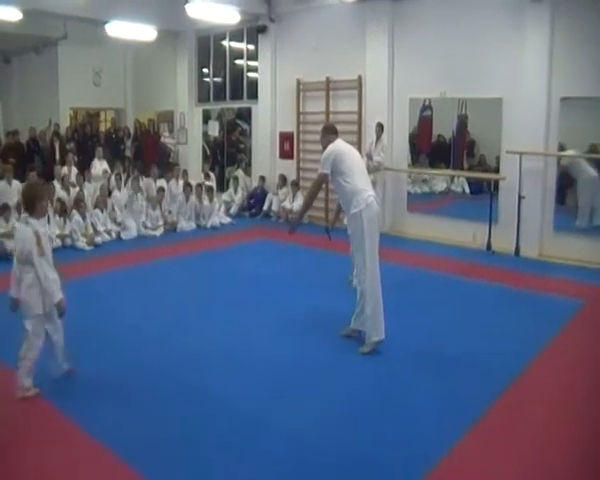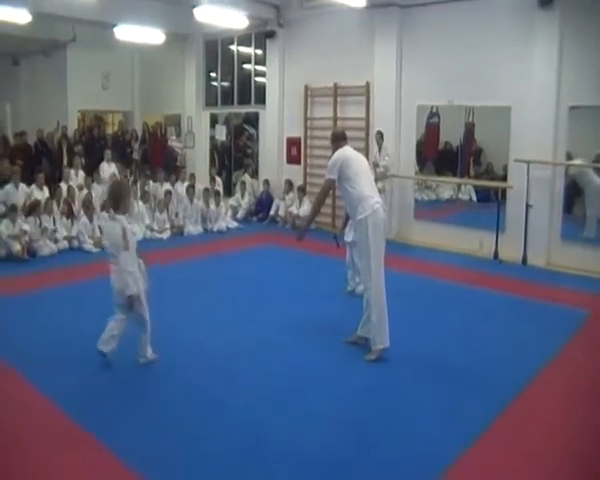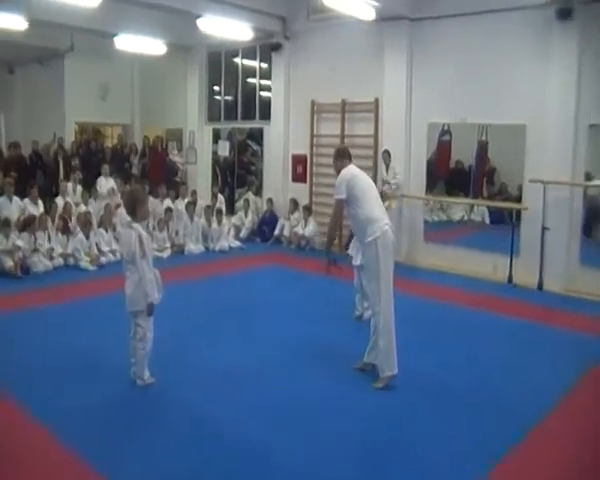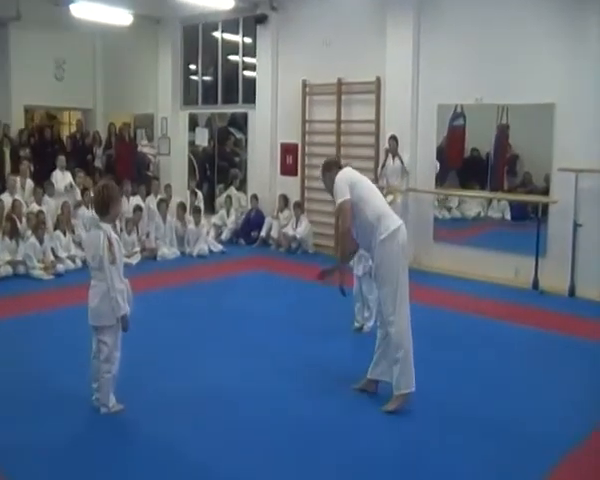
dt=0.7s
person 1, frame 1
left shoulder: (331, 151)
right shoulder: (347, 149)
left elbow: (315, 188)
left wrist: (298, 216)
left hip: (362, 210)
right hip: (364, 208)
left knee: (368, 271)
right knee: (362, 271)
left ankle: (374, 334)
right ankle: (359, 325)
person 1, frame 2
left shoulder: (338, 157)
right shoulder: (357, 156)
left elbow: (323, 194)
left wrist: (306, 224)
left hip: (368, 217)
right hip: (371, 215)
left knee: (373, 278)
right knee: (368, 277)
left ankle: (379, 342)
right ankle: (365, 332)
person 1, frame 3
left shoulder: (344, 176)
right shoulder: (358, 175)
left elbow: (336, 218)
left wrist: (328, 251)
left hip: (376, 239)
right hip: (377, 237)
left knee: (381, 304)
right knee: (375, 302)
left ankle: (387, 369)
right ankle: (372, 359)
person 1, frame 4
left shoulder: (341, 178)
left elbow: (346, 226)
right elbow: (356, 240)
left wrist: (340, 266)
right wrist: (335, 267)
left hip: (389, 239)
right hip: (386, 240)
left knee: (395, 315)
right knee: (383, 315)
person 2, frame 1
left shoulder: (22, 228)
right shoulder: (37, 232)
left elbow: (17, 264)
right elbow: (44, 269)
left wrist: (15, 293)
right wrist: (58, 297)
left hip: (27, 289)
right hip: (38, 293)
left knee: (56, 328)
right knee: (34, 339)
left ankle: (63, 365)
right ankle: (24, 386)
person 2, frame 2
left shoulder: (109, 224)
right shoulder: (124, 227)
right elbow: (127, 262)
right wrist: (132, 291)
left hip: (117, 278)
right hip: (129, 280)
left knee: (122, 315)
right knee: (142, 317)
right ankle: (145, 353)
person 2, frame 3
left shoulder: (126, 231)
right shoulder: (140, 235)
right elbow: (145, 270)
right wrist: (151, 297)
left hip: (132, 289)
right hip: (142, 291)
left knee: (137, 332)
right knee: (145, 334)
left ankle: (136, 370)
right ankle: (141, 375)
person 2, frame 4
left shoulder: (92, 234)
right shoulder: (109, 238)
right elbow: (115, 278)
right wrist: (122, 311)
left hip: (96, 300)
right hip: (109, 304)
left knee: (99, 352)
right knee: (110, 354)
left ankle: (99, 396)
right ankle: (106, 402)
